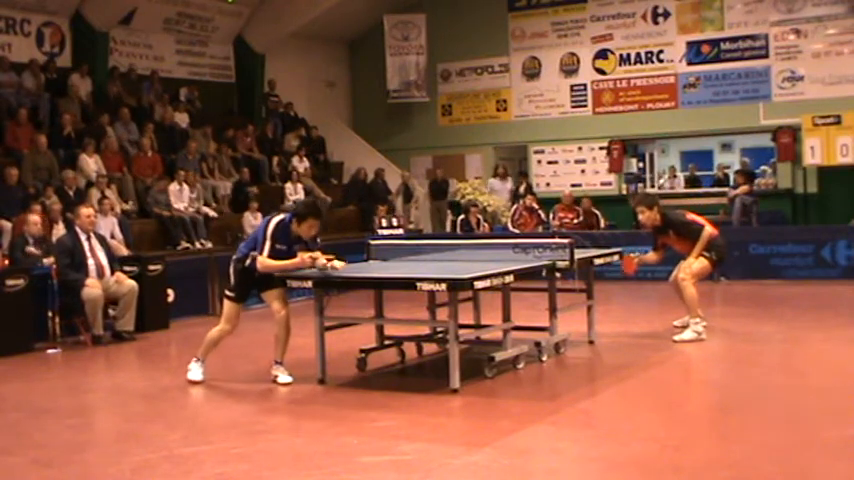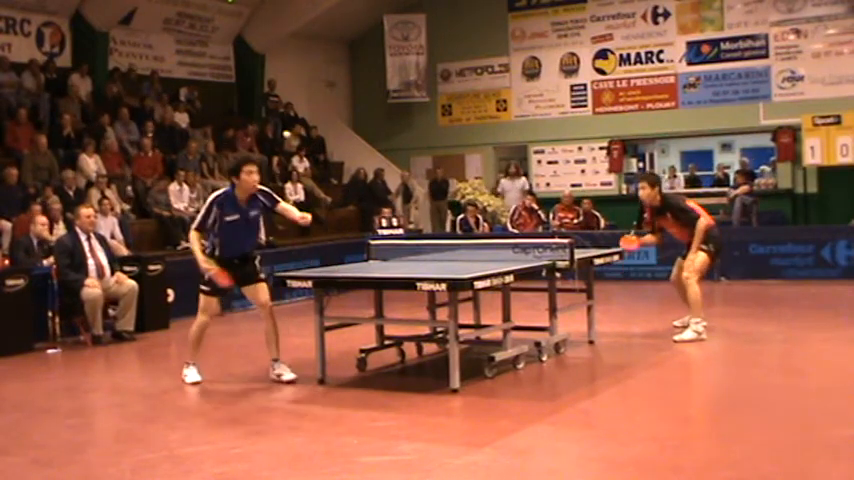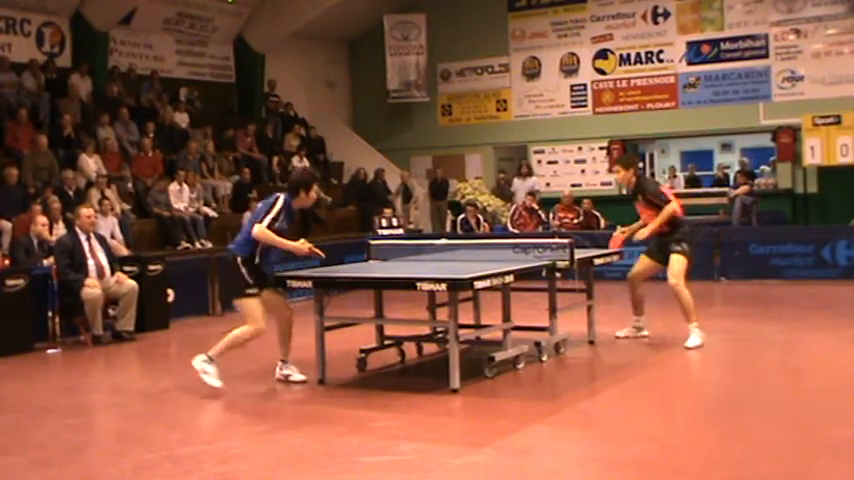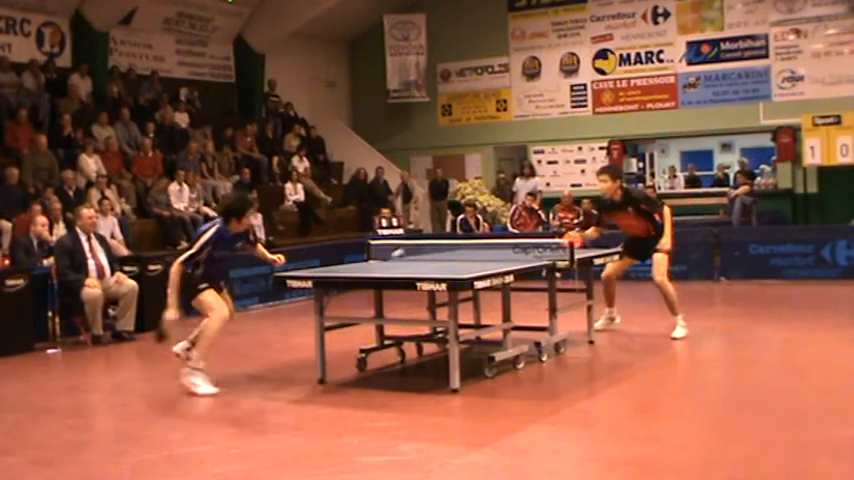
dt=0.7s
person 1, frame 1
left shoulder: (307, 230)
right shoulder: (274, 225)
left elbow: (315, 255)
right elbow: (262, 264)
left wrist: (328, 263)
right wrist: (297, 263)
left hip: (270, 271)
right hip: (245, 267)
left knee: (282, 313)
right knee: (227, 326)
left ankle: (278, 367)
right ankle: (198, 361)
person 1, frame 2
left shoulder: (260, 194)
right shoulder: (218, 200)
left elbow: (284, 207)
right elbow: (195, 232)
left wrist: (300, 216)
right wrist: (200, 257)
left hip: (247, 260)
right hip: (218, 261)
left knee: (267, 308)
right knee: (205, 316)
left ankle: (276, 364)
right ankle: (190, 365)
person 1, frame 3
left shoulder: (289, 207)
right shoulder: (280, 202)
right elbow: (257, 231)
left wrist: (295, 246)
right wrist: (291, 246)
left hip: (255, 266)
right hip: (242, 264)
left knee: (285, 315)
right knee: (257, 326)
left ankle: (284, 366)
right ankle: (207, 359)
person 1, frame 4
left shoulder: (242, 230)
right shoulder: (211, 234)
left elbow: (254, 245)
right elbow: (177, 266)
left wrist: (270, 258)
right wrist: (172, 306)
left hip: (214, 275)
right hip: (193, 277)
left knee: (227, 315)
right knee: (220, 315)
left ankle: (187, 347)
right ankle: (194, 371)
person 2, frame 1
left shoulder: (674, 220)
right shoulder: (657, 228)
left elbow: (707, 231)
right elbow: (658, 255)
left wrist: (692, 257)
right wrist: (640, 259)
left hip: (712, 247)
right hip: (697, 250)
left knee: (685, 277)
right knee: (676, 280)
left ankle: (697, 328)
right ankle: (696, 316)
person 2, frame 2
left shoulder: (673, 203)
right shoulder: (654, 210)
left elbow: (702, 221)
right elbow: (655, 237)
left wrist: (692, 253)
right wrist: (638, 241)
left hip: (708, 238)
right hip: (694, 242)
left knee: (689, 276)
right knee: (676, 279)
left ankle: (697, 327)
right ankle: (696, 316)
person 2, frame 3
left shoulder: (646, 186)
right shoulder: (636, 190)
left elbow: (671, 207)
left wrist: (649, 228)
right wrist: (631, 229)
left hip: (676, 236)
right hip: (660, 238)
left knee: (675, 283)
right knee: (633, 278)
left ankle: (695, 330)
right ankle: (638, 325)
person 2, frame 4
left shoulder: (636, 197)
right shoulder: (606, 205)
left elbow: (665, 210)
right elbow: (596, 231)
left wrist: (667, 238)
right wrist: (579, 235)
left hip: (656, 239)
right hip: (635, 240)
left knee: (660, 279)
right knee: (607, 276)
left ankle: (679, 322)
right ankle: (610, 314)
person 3, frame 1
left shoulder: (99, 238)
right shoulder: (65, 242)
left elbow: (112, 260)
right elbow: (63, 272)
left wrist: (117, 271)
right wrist: (85, 280)
left hip: (108, 280)
right hip: (84, 284)
left knee: (131, 286)
right knee: (95, 294)
left ankle: (122, 329)
right ankle: (97, 334)
person 3, frame 2
left shoulder: (100, 238)
right shoulder: (65, 242)
left elbow: (112, 260)
right elbow: (63, 272)
left wrist: (117, 272)
right wrist: (84, 280)
left hip: (108, 281)
right hip: (85, 284)
left knee: (131, 286)
right knee: (95, 294)
left ankle: (122, 329)
right ankle: (97, 334)
person 3, frame 3
left shoulder: (99, 238)
right shoulder: (65, 242)
left elbow: (112, 260)
right elbow: (63, 272)
left wrist: (117, 272)
right wrist: (84, 280)
left hip: (108, 281)
right hip: (84, 285)
left knee: (131, 286)
right knee: (95, 294)
left ankle: (122, 329)
right ankle: (97, 334)
person 3, frame 4
left shoulder: (100, 238)
right shoulder: (65, 242)
left elbow: (112, 260)
right elbow: (63, 272)
left wrist: (117, 271)
right wrist: (84, 280)
left hip: (108, 281)
right hip: (84, 285)
left knee: (131, 286)
right knee: (95, 294)
left ankle: (122, 329)
right ankle: (97, 334)
